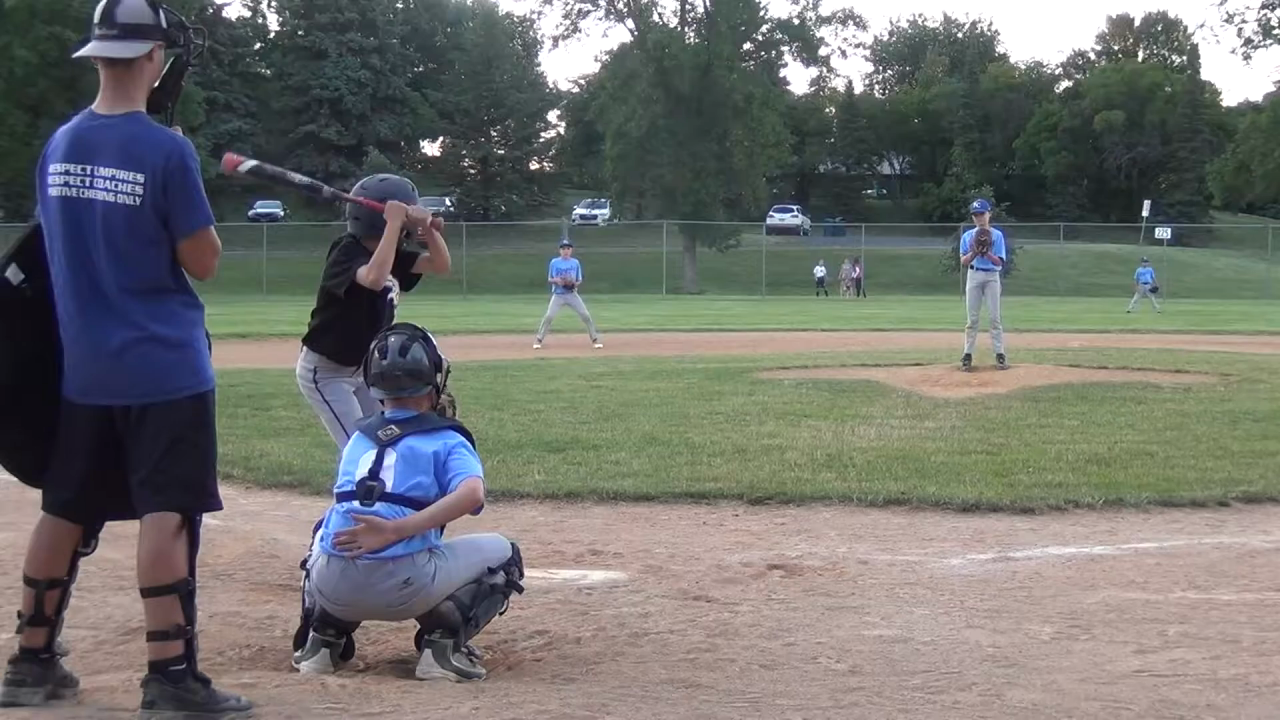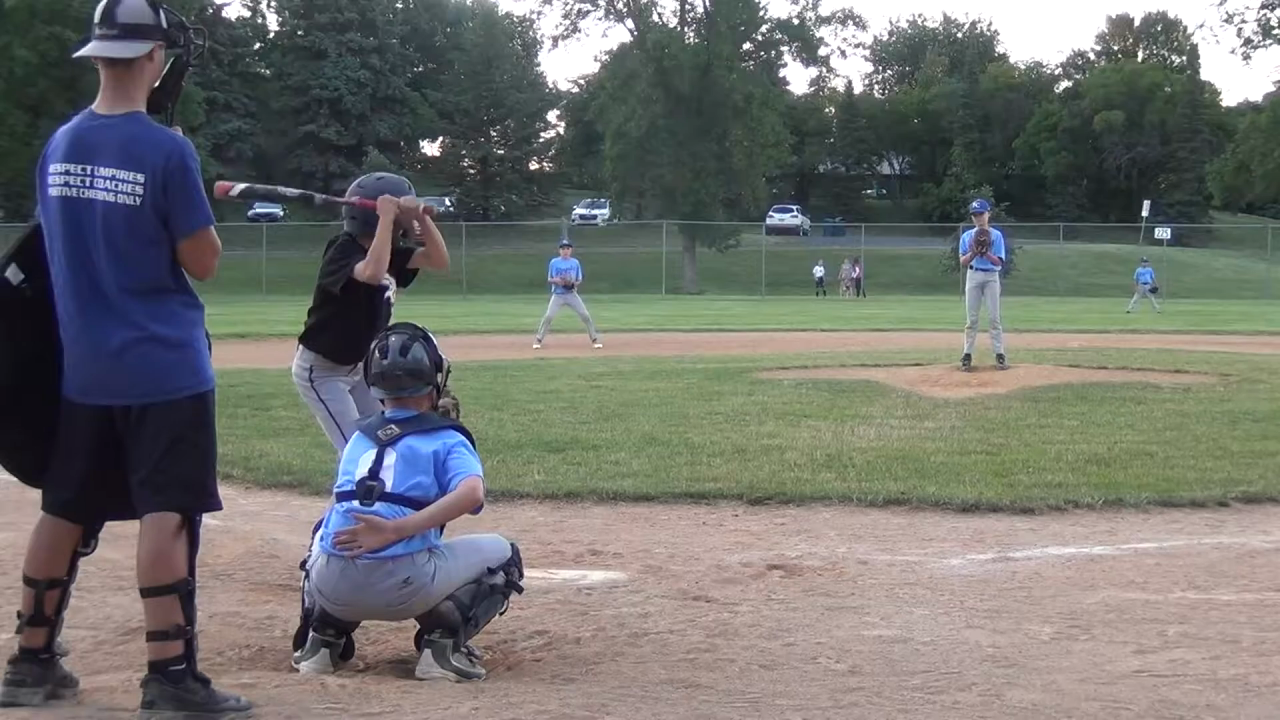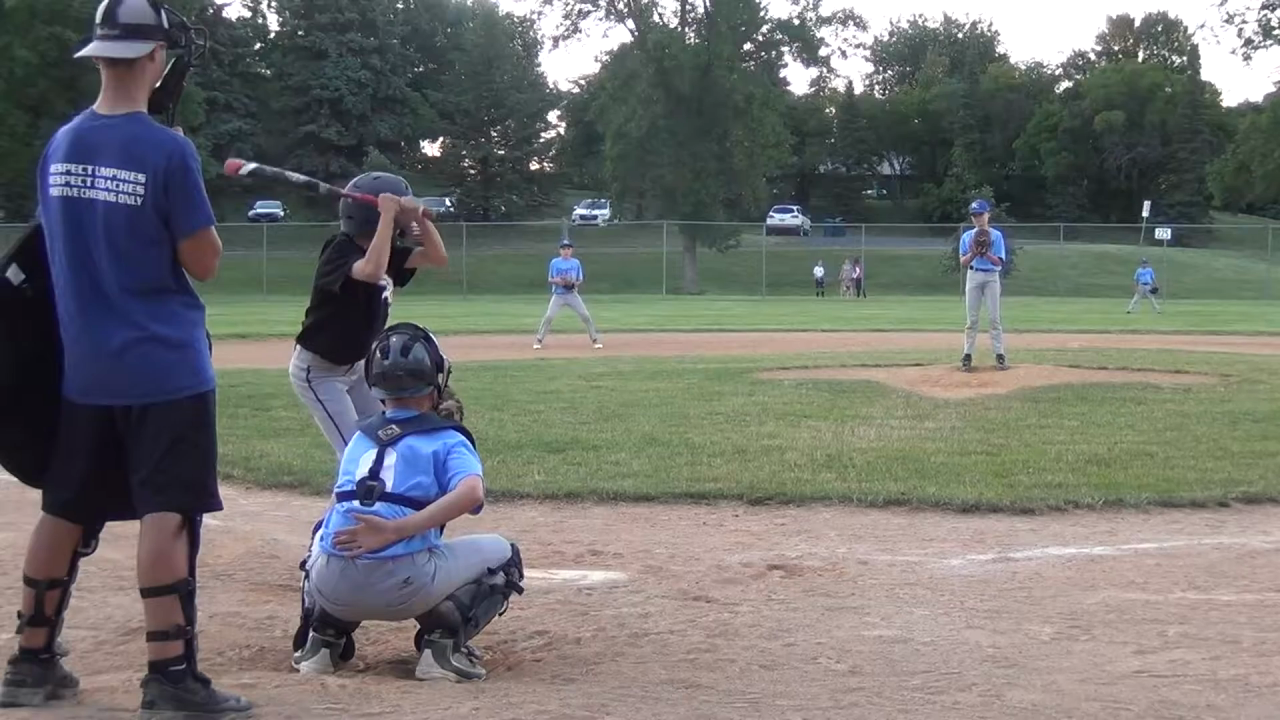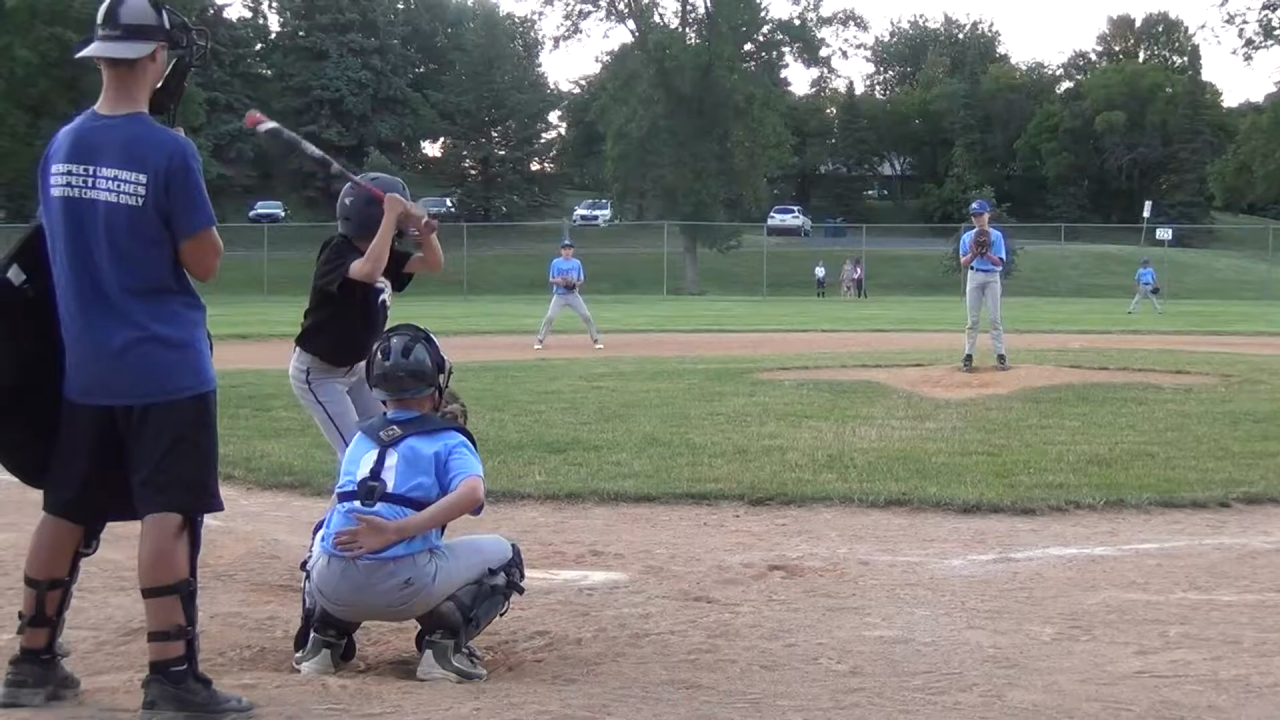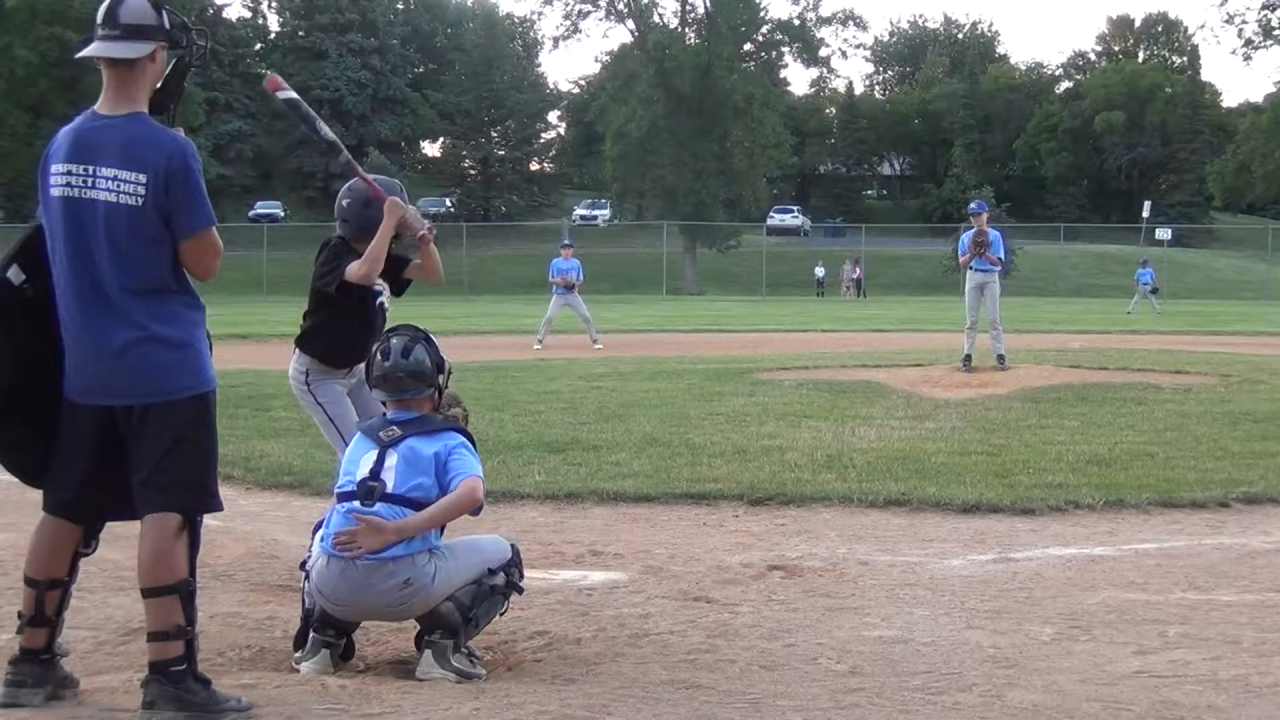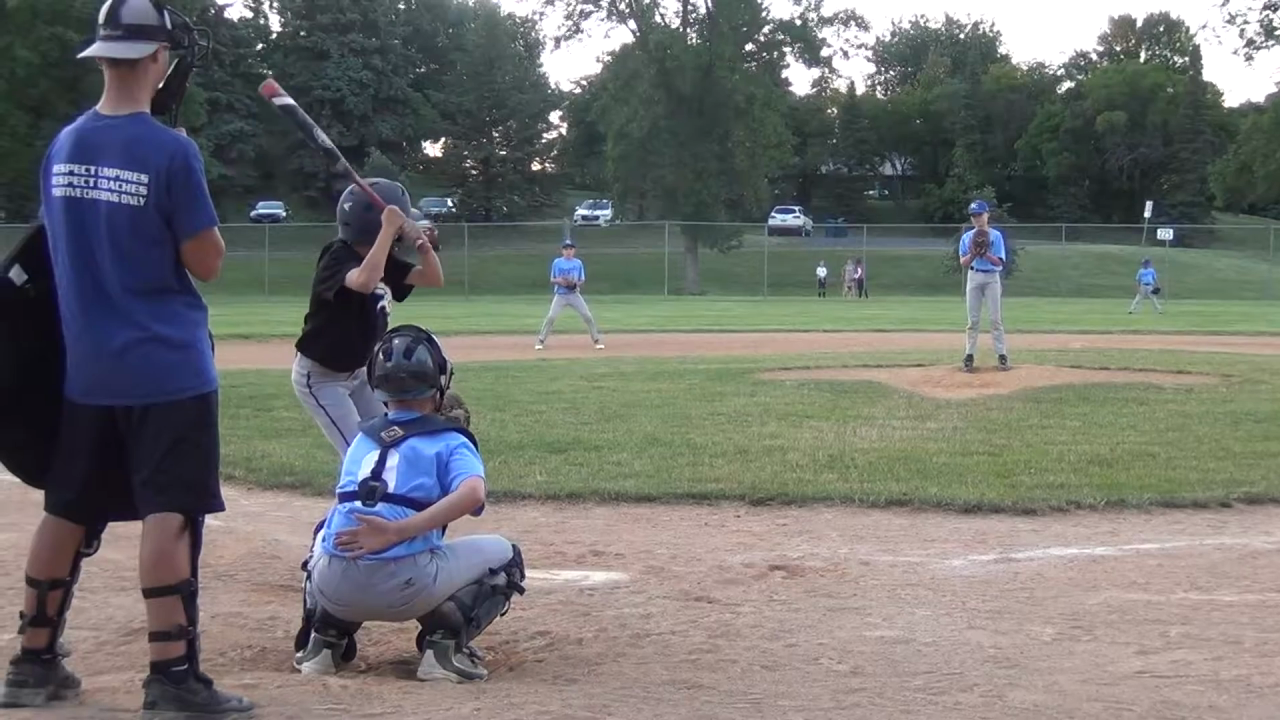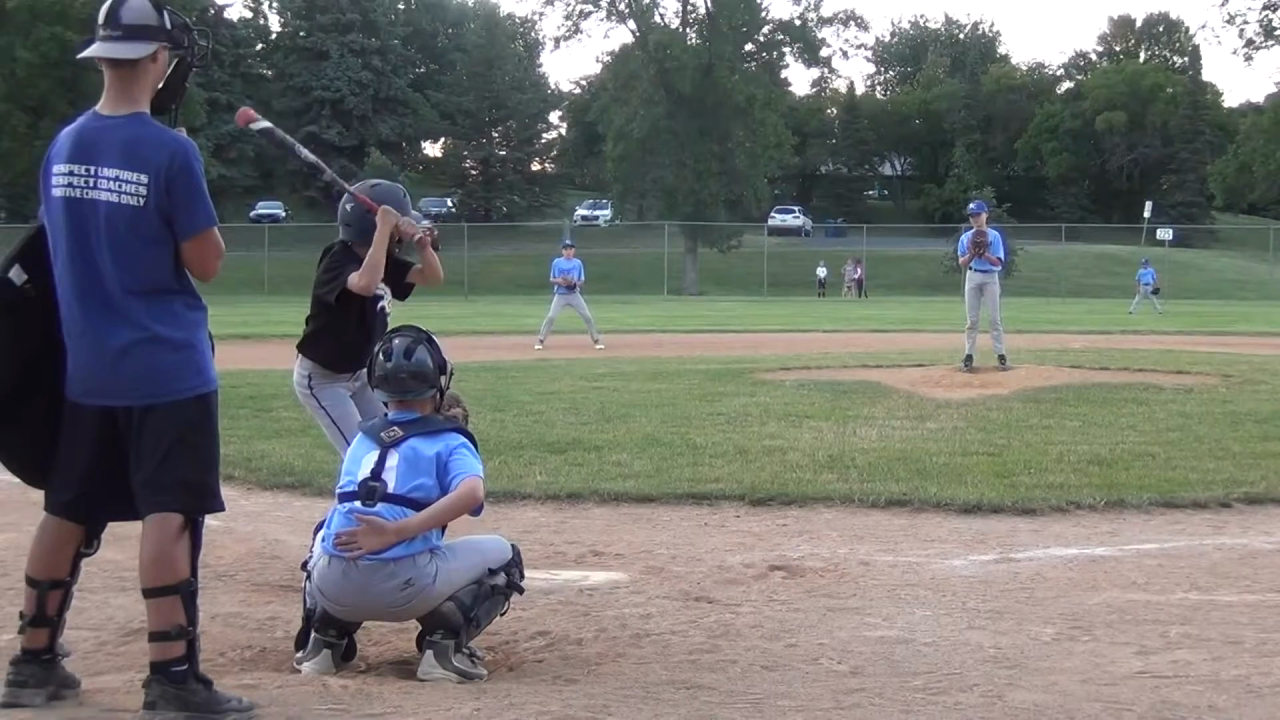
dt=0.1s
person 1, frame 1
right shoulder: (166, 149)
right elbow: (203, 263)
left hip: (83, 366)
right hip: (164, 366)
left knee: (64, 511)
right knee: (166, 514)
person 1, frame 2
left shoulder: (58, 145)
right shoulder: (166, 150)
right elbow: (203, 263)
left hip: (83, 367)
right hip: (164, 366)
left knee: (65, 511)
right knee: (166, 514)
person 1, frame 3
left shoulder: (59, 145)
right shoulder: (167, 149)
right elbow: (204, 263)
left hip: (83, 366)
right hip: (164, 366)
left knee: (65, 510)
right knee: (166, 513)
person 1, frame 4
left shoulder: (60, 146)
right shoulder: (168, 151)
right elbow: (205, 264)
left hip: (85, 367)
right hip: (166, 366)
left knee: (67, 511)
right knee: (168, 514)
person 1, frame 5
left shoulder: (59, 145)
right shoulder: (168, 151)
right elbow: (205, 264)
left hip: (84, 367)
right hip: (164, 366)
left knee: (65, 512)
right knee: (167, 516)
person 1, frame 6
left shoulder: (62, 145)
right shoulder: (171, 152)
right elbow: (206, 265)
left hip: (86, 368)
right hip: (166, 367)
left knee: (68, 512)
right knee: (169, 515)
person 1, frame 7
left shoulder: (62, 146)
right shoulder: (170, 151)
right elbow: (207, 264)
left hip: (86, 368)
right hip: (167, 368)
left knee: (68, 512)
right knee: (170, 515)
person 2, frame 1
left shoulder: (359, 438)
right shoulder: (446, 438)
right elbow: (472, 494)
right wrist: (394, 531)
left hip: (332, 586)
right hip: (404, 585)
right knee: (503, 553)
left ankle: (323, 638)
right ankle: (443, 644)
person 2, frame 2
left shoulder: (359, 437)
right shoulder: (447, 438)
right elbow: (471, 493)
right wrist: (394, 531)
left hip: (332, 586)
right hip: (403, 585)
right knee: (502, 554)
left ankle: (323, 638)
right ankle: (443, 644)
person 2, frame 3
left shoulder: (360, 437)
right shoulder: (446, 438)
right elbow: (471, 493)
right wrist: (395, 530)
left hip: (332, 586)
right hip: (403, 585)
right knee: (502, 554)
left ankle: (322, 639)
right ankle: (442, 645)
person 2, frame 4
left shoulder: (361, 438)
right shoulder: (448, 439)
right elbow: (472, 493)
right wrist: (396, 531)
left hip: (333, 587)
right hip: (404, 585)
right knee: (503, 554)
left ankle: (324, 639)
right ankle: (444, 645)
person 2, frame 5
left shoulder: (360, 439)
right shoulder: (447, 440)
right elbow: (471, 494)
right wrist: (395, 532)
left hip: (331, 587)
right hip: (402, 586)
right knee: (503, 555)
left ankle: (323, 639)
right ankle: (443, 644)
person 2, frame 6
left shoulder: (362, 438)
right shoulder: (450, 440)
right elbow: (472, 493)
right wrist: (397, 532)
left hip: (334, 587)
right hip: (404, 585)
right knee: (504, 555)
left ankle: (325, 640)
right ankle: (445, 645)
person 2, frame 7
left shoulder: (362, 438)
right shoulder: (449, 440)
right elbow: (471, 493)
right wrist: (396, 532)
left hip: (333, 587)
right hip: (405, 586)
right knee: (504, 555)
left ankle: (324, 639)
right ankle: (445, 644)
person 3, frame 1
left shoulder: (392, 253)
right shoulder: (347, 253)
left elbow: (442, 266)
right elbow: (375, 279)
left wrist: (428, 226)
right wrist: (394, 222)
left hip: (358, 368)
right hip: (324, 371)
person 3, frame 2
left shoulder: (388, 250)
right shoulder: (344, 252)
left elbow: (439, 260)
right elbow: (373, 274)
left wrist: (421, 217)
right wrist: (386, 217)
left hip: (355, 366)
right hip: (320, 370)
person 3, frame 3
left shoulder: (386, 250)
right shoulder: (341, 251)
left elbow: (437, 257)
right elbow: (372, 272)
left wrist: (420, 218)
right wrist: (389, 216)
left hip: (352, 367)
right hip: (317, 371)
person 3, frame 4
left shoulder: (384, 253)
right shoulder: (339, 253)
left elbow: (434, 264)
right elbow: (370, 272)
left wrist: (423, 226)
right wrist: (390, 216)
left hip: (353, 368)
right hip: (317, 372)
person 3, frame 5
left shoulder: (383, 257)
right shoulder: (337, 255)
left elbow: (433, 274)
right elbow: (366, 274)
left wrist: (422, 236)
right wrist: (390, 220)
left hip: (352, 370)
right hip: (316, 374)
person 3, frame 6
left shoulder: (385, 261)
right shoulder: (338, 259)
left elbow: (434, 280)
right elbow: (365, 282)
left wrist: (423, 243)
right wrist: (389, 229)
left hip: (355, 372)
right hip: (318, 376)
person 3, frame 7
left shoulder: (385, 261)
right shoulder: (339, 260)
left elbow: (434, 277)
right elbow: (366, 285)
left wrist: (419, 239)
right wrist: (383, 229)
left hip: (357, 374)
right hip: (320, 378)
